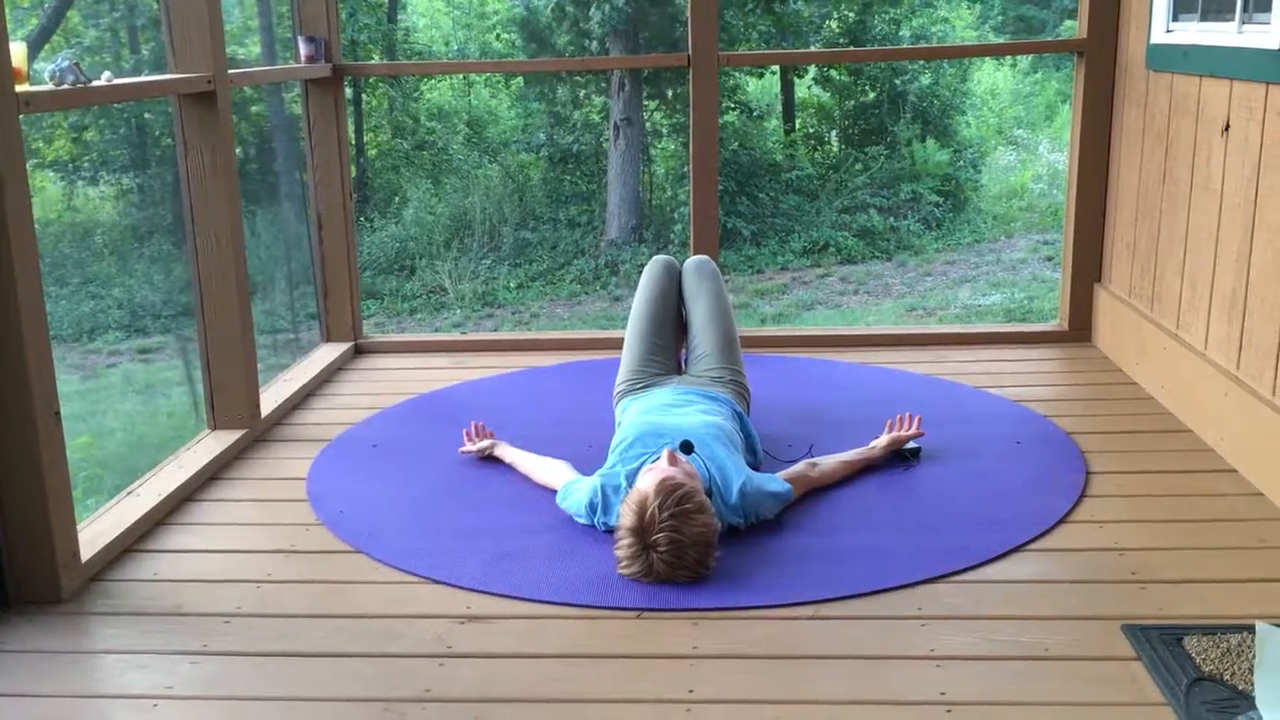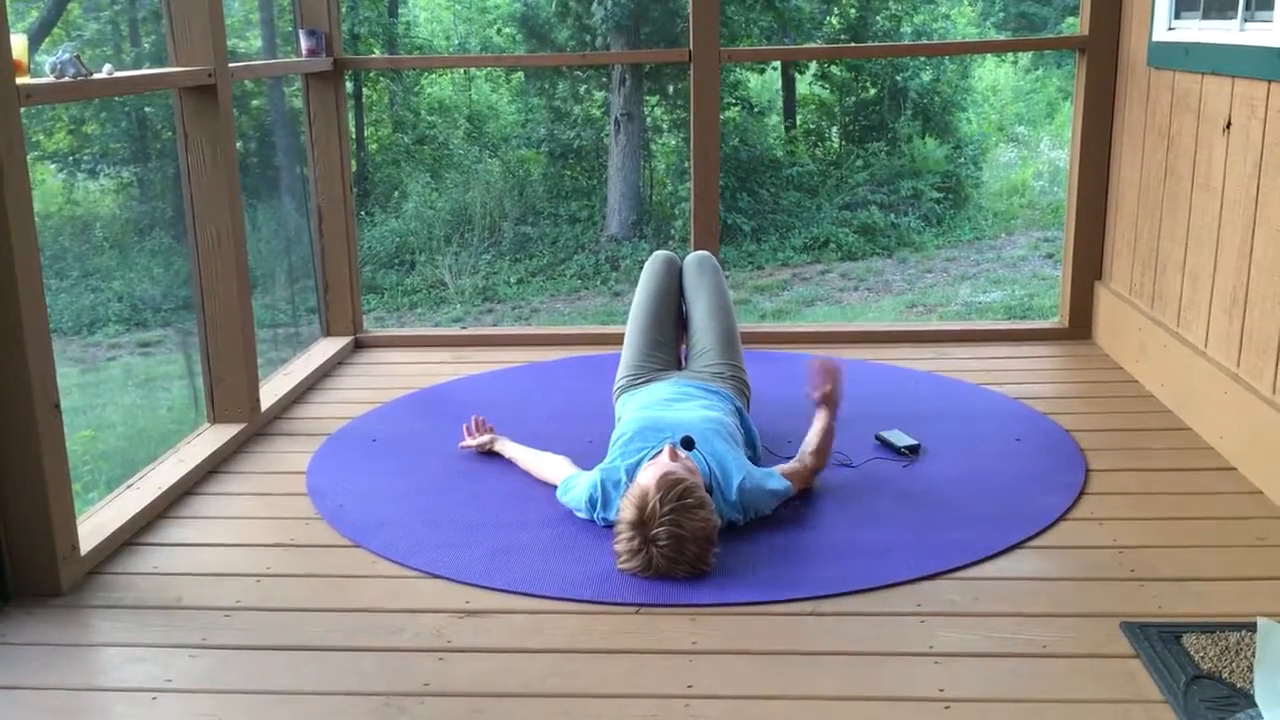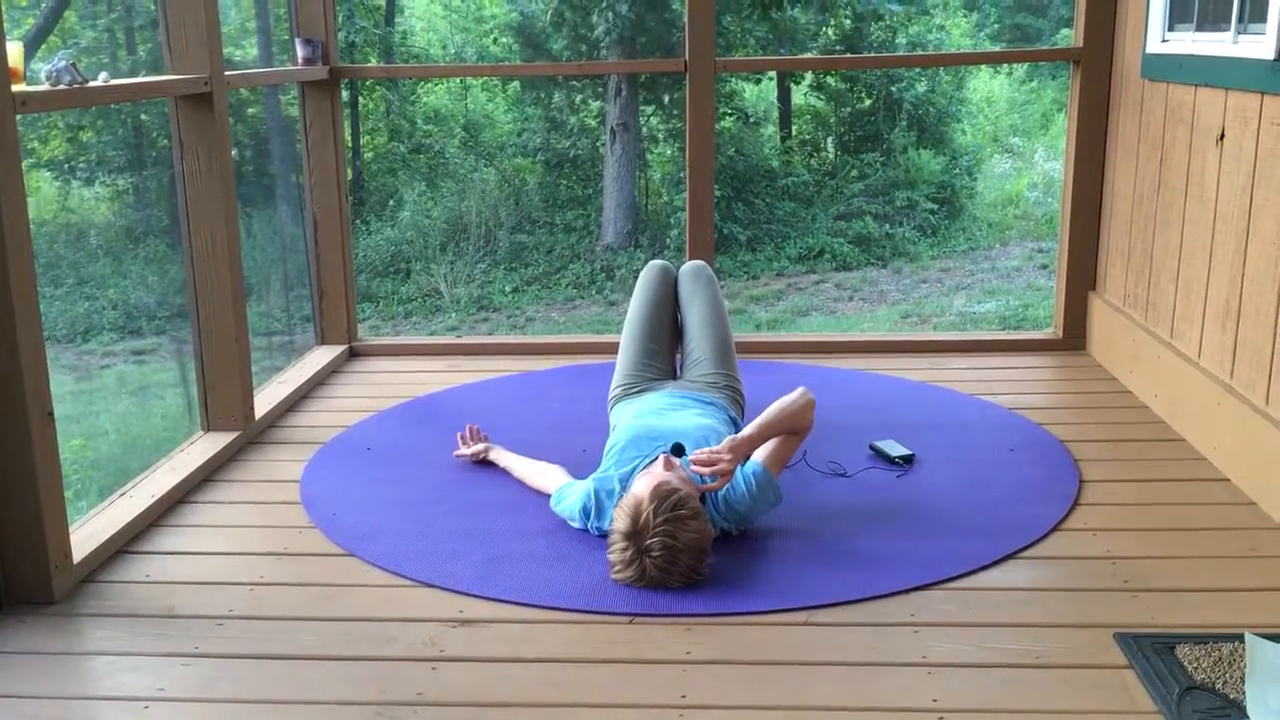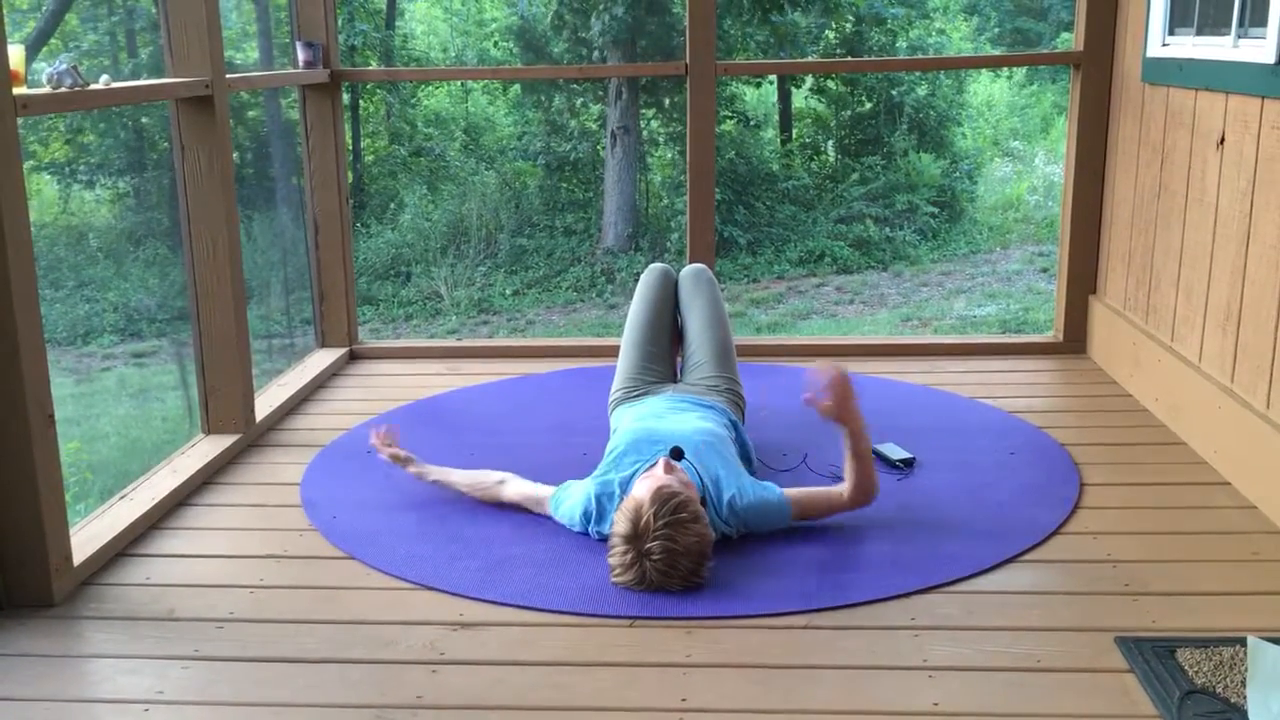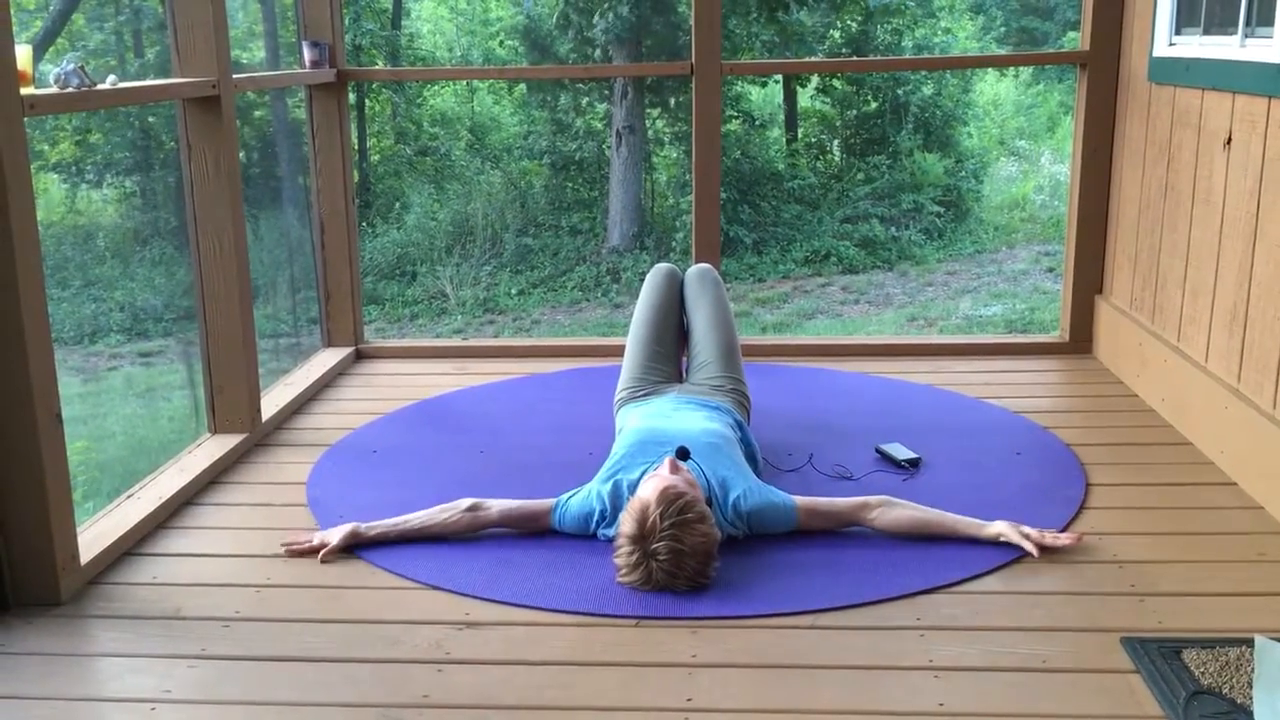
dt=1s
person 1, frame 1
left shoulder: (603, 501)
right shoulder: (741, 498)
left elbow: (558, 472)
right elbow: (810, 471)
left wrist: (497, 447)
right wrist: (878, 448)
left hip: (641, 395)
right hip: (718, 396)
left knee: (662, 266)
right knee: (699, 266)
person 1, frame 2
left shoulder: (598, 497)
right shoulder: (738, 496)
left elbow: (557, 466)
right elbow: (809, 464)
left wrist: (498, 442)
right wrist: (828, 405)
left hip: (639, 392)
right hip: (716, 394)
left knee: (663, 262)
right knee: (700, 261)
person 1, frame 3
left shoulder: (596, 507)
right shoulder: (733, 504)
left elbow: (549, 474)
right elbow: (802, 401)
left wrist: (492, 451)
right wrist: (743, 442)
left hip: (636, 398)
right hip: (712, 400)
left knee: (658, 271)
right knee: (695, 271)
person 1, frame 4
left shoulder: (594, 508)
right shoulder: (737, 506)
left elbow: (506, 486)
right elbow: (859, 493)
left wrist: (416, 464)
right wrist: (847, 418)
left hip: (637, 405)
right hip: (713, 408)
left knee: (659, 276)
right knee: (696, 277)
person 1, frame 5
left shoulder: (601, 507)
right shoulder: (740, 506)
left elbow: (479, 510)
right elbow: (868, 509)
left wrist: (358, 530)
right wrist: (991, 527)
left hip: (644, 402)
right hip: (715, 405)
left knee: (665, 275)
right knee: (701, 275)
left ankle: (680, 280)
right ankle: (696, 279)
